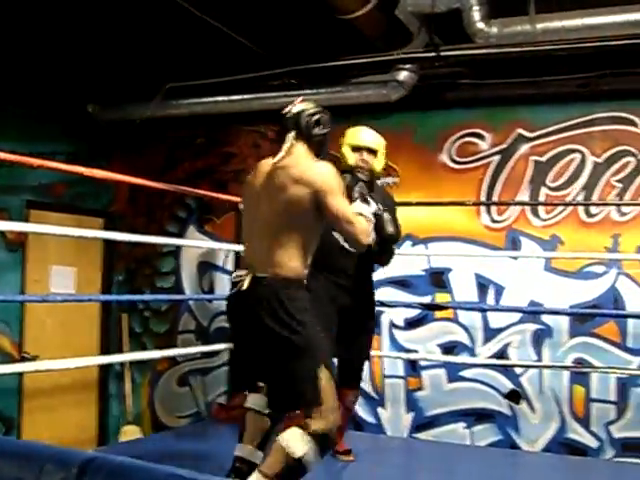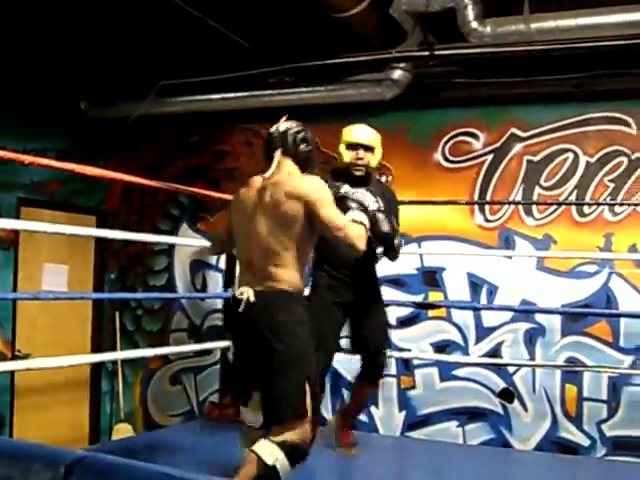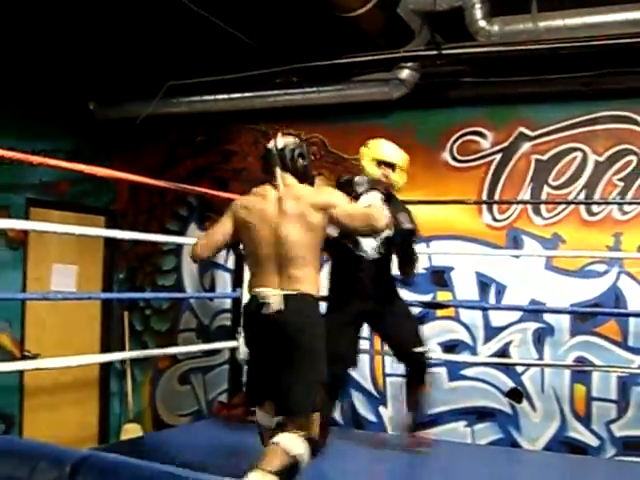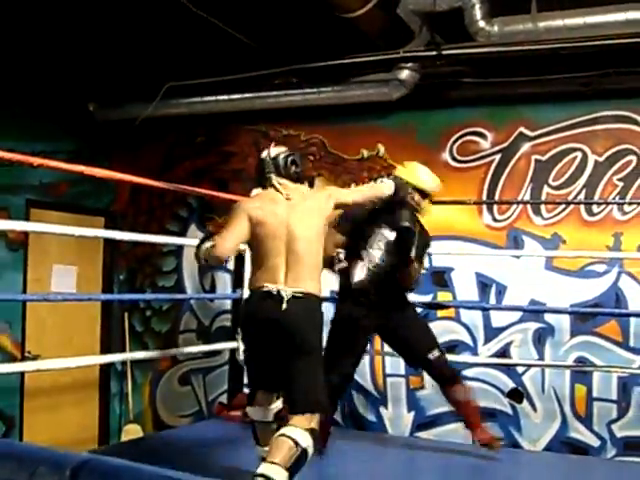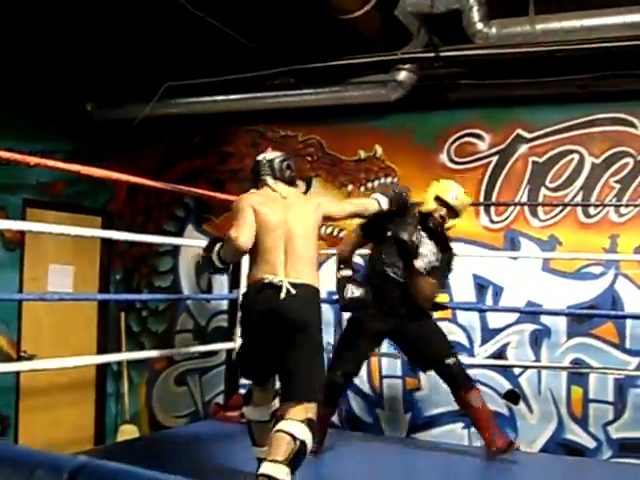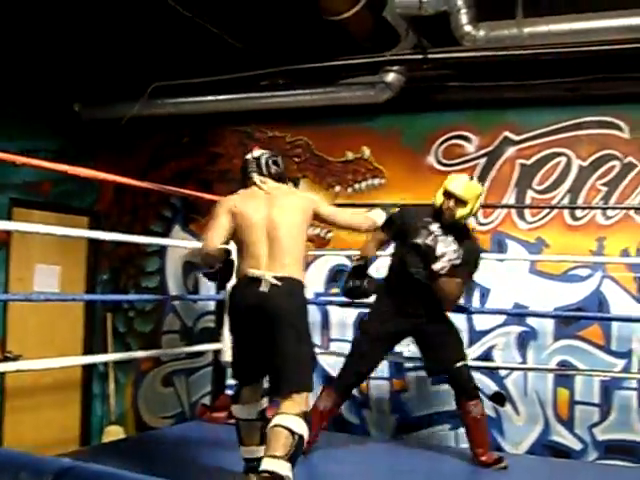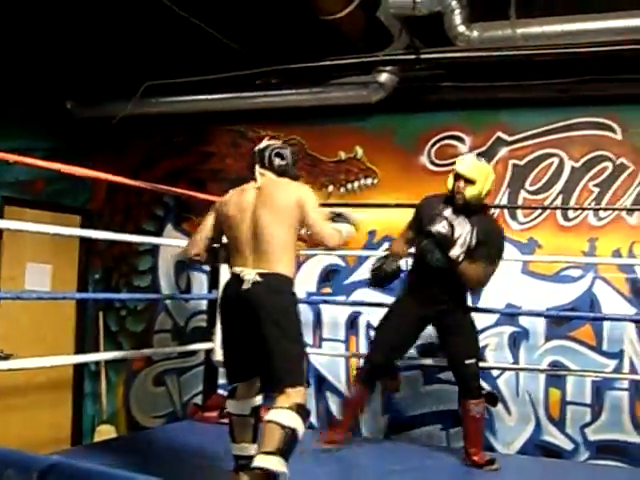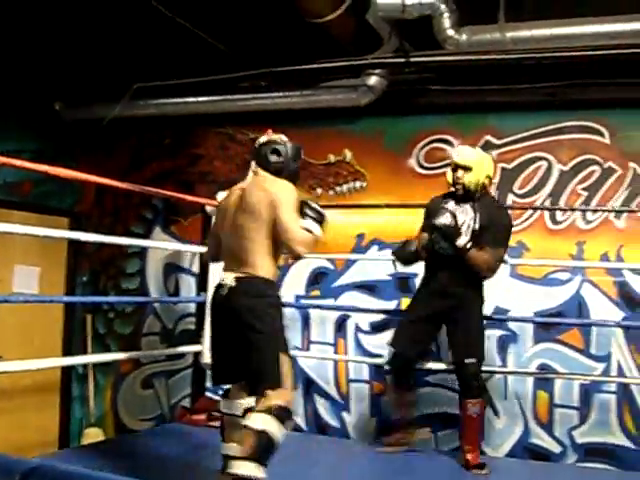
dt=0.1s
person 1, frame 1
left shoulder: (259, 172)
right shoulder: (318, 173)
right elbow: (361, 237)
right wrist: (363, 204)
left hip: (243, 294)
right hip: (282, 298)
left knee: (266, 384)
right knee: (320, 420)
person 1, frame 2
left shoulder: (245, 193)
right shoulder: (309, 187)
left elbow: (228, 242)
right elbow: (354, 245)
right wrist: (358, 209)
left hip: (243, 309)
right hip: (280, 310)
left knee: (271, 394)
right knee: (295, 430)
person 1, frame 3
left shoulder: (245, 204)
right shoulder: (319, 196)
left elbow: (200, 252)
right elbow: (377, 222)
left hip: (258, 312)
right hip: (300, 313)
left knee: (269, 397)
right knee: (303, 425)
person 1, frame 4
left shoulder: (250, 206)
right shoulder: (320, 197)
left elbow: (219, 254)
right elbow: (368, 192)
left wrist: (205, 248)
right wrist: (392, 186)
left hip: (259, 307)
right hip: (303, 311)
left knee: (264, 389)
right knee: (303, 415)
person 1, frame 5
left shoulder: (248, 201)
right shoulder: (311, 203)
left elbow: (237, 241)
right elbow: (360, 207)
left wrist: (216, 254)
right wrist: (388, 198)
left hip: (259, 300)
right hip: (302, 304)
left knee: (261, 385)
right knee: (302, 406)
person 1, frame 6
left shoulder: (232, 203)
right shoulder: (303, 199)
left elbow: (211, 249)
right elbow: (356, 221)
left wrist: (211, 262)
right wrist: (382, 216)
left hip: (246, 295)
right hip: (287, 297)
left knee: (250, 383)
right knee: (293, 400)
person 1, frame 7
left shoulder: (227, 199)
right shoulder: (297, 192)
left elbow: (194, 251)
right elbow: (329, 239)
right wrist: (345, 223)
left hip: (236, 293)
right hip: (273, 294)
left knee: (246, 383)
right knee: (291, 396)
person 1, frame 8
left shoulder: (230, 197)
right shoulder: (280, 189)
left elbow: (214, 253)
right elbow: (298, 246)
right wrist: (312, 219)
left hip: (226, 294)
right hip: (256, 295)
left knee: (240, 384)
right knee: (276, 396)
person 2, frame 1
left shoulder: (383, 200)
left elbow: (385, 259)
left wrist: (387, 240)
left hip: (361, 292)
right hip: (324, 288)
left knee: (352, 367)
left ankle: (337, 434)
person 2, frame 2
left shoulder: (383, 194)
right shoulder: (326, 182)
left elbow: (392, 254)
left wrist: (389, 238)
left hip: (365, 286)
right hip: (328, 284)
left knee: (375, 361)
right knee: (320, 359)
left ankle: (346, 422)
person 2, frame 3
left shoulder: (400, 213)
right shoulder: (343, 195)
left elbow: (408, 271)
left wrist: (407, 244)
left hip: (383, 294)
right hip: (345, 297)
left knee: (415, 357)
right knee: (336, 371)
left ankle: (414, 422)
person 2, frame 4
left shoulder: (419, 234)
right shoulder: (366, 211)
left elbow: (408, 283)
right elbow: (328, 246)
left wrist: (406, 246)
right wrist: (350, 270)
left hip: (395, 308)
right hip: (358, 309)
left knee: (441, 368)
right knee: (335, 379)
left ankle: (478, 430)
right ankle: (316, 439)
person 2, frame 5
left shoulder: (442, 249)
right shoulder: (392, 216)
left elbow: (424, 299)
right elbow: (348, 244)
left wrist: (412, 262)
right wrist: (345, 279)
left hip: (410, 317)
right hip: (371, 310)
left knee: (455, 373)
right knee: (338, 377)
left ankle: (494, 440)
right ankle: (314, 440)
person 2, frame 6
left shoulder: (469, 248)
right shoulder: (412, 217)
left elbow: (452, 298)
right elbow: (377, 239)
left wrist: (431, 265)
right wrist: (361, 269)
left hip: (429, 315)
right hip: (390, 309)
left knee: (461, 379)
right knee: (351, 374)
left ankle: (482, 450)
right ankle: (308, 437)
person 2, frame 7
left shoulder: (490, 232)
right shoulder: (432, 207)
left elbow: (475, 281)
right elbow: (404, 239)
left wrist: (448, 252)
right wrist: (387, 261)
left hip: (451, 305)
right hip: (413, 298)
left knee: (467, 375)
right knee: (376, 361)
left ankle: (475, 449)
right ankle: (342, 428)
person 2, frame 8
left shoulder: (495, 213)
right shoulder: (439, 203)
left elbow: (487, 267)
right elbow: (424, 242)
left wrist: (457, 241)
right wrist: (409, 250)
left hip: (465, 300)
right hip: (429, 293)
left knee: (468, 373)
right knee: (400, 360)
left ankle: (471, 451)
right ankle: (404, 427)
